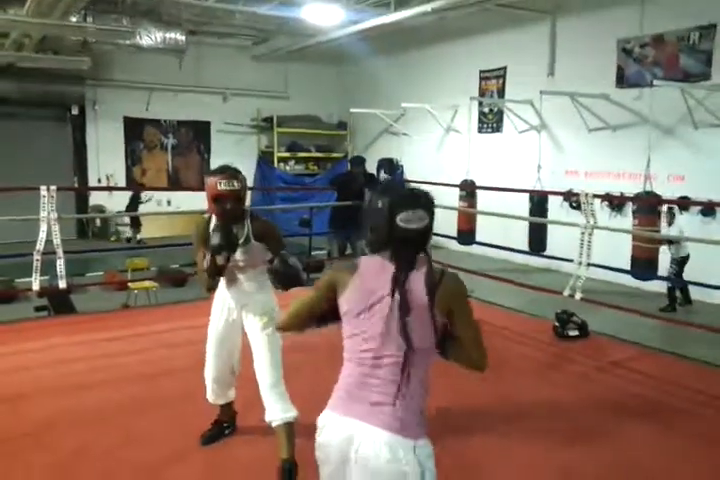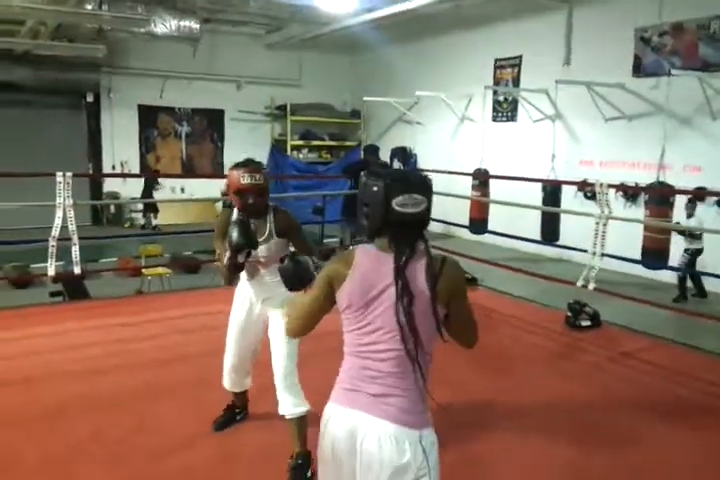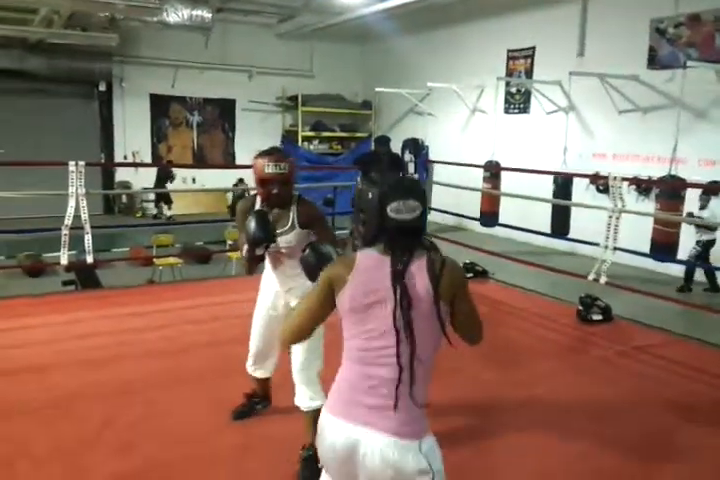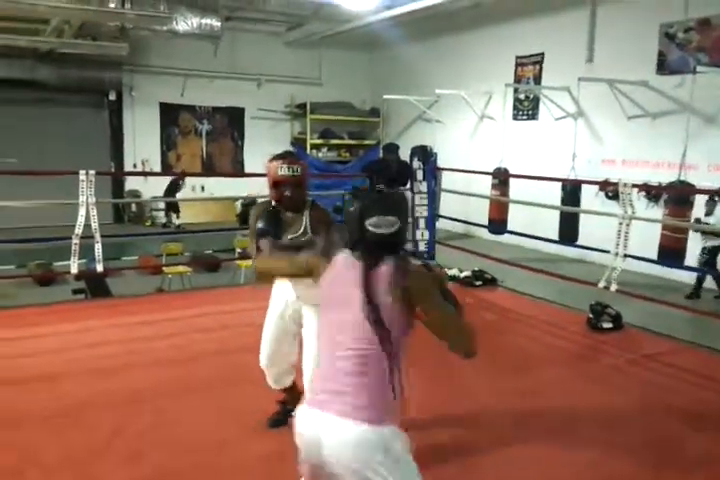
dt=0.2s
person 1, frame 1
left shoulder: (260, 226)
right shoulder: (205, 230)
left elbow: (284, 257)
right elbow: (208, 284)
left wrist: (287, 267)
right wrist: (217, 258)
left hip: (259, 302)
right hip: (226, 300)
left knee: (271, 381)
right knee: (216, 369)
right ankle: (226, 418)
person 1, frame 2
left shoulder: (282, 220)
right shoulder: (226, 222)
left elbow: (309, 256)
right elbow: (228, 277)
left hip: (280, 296)
right hip: (248, 293)
left knee: (285, 374)
right knee: (235, 359)
right ankle: (238, 406)
person 1, frame 3
left shoulder: (305, 210)
right shoulder: (247, 209)
left elbow: (333, 247)
right elbow: (248, 267)
right wrist: (254, 247)
left hip: (306, 287)
right hip: (273, 282)
left knee: (304, 366)
right knee: (259, 347)
left ankle: (312, 448)
right ankle: (260, 395)
person 1, frame 4
left shoulder: (317, 215)
right shoulder: (260, 213)
right wrist: (263, 245)
left hip: (316, 296)
right hip: (285, 290)
left knee: (314, 371)
right knee: (271, 360)
right ankle: (291, 401)
person 2, frame 1
left shoulder: (345, 275)
right shoulder: (445, 286)
left elbow: (285, 322)
right elbow: (477, 361)
left hip: (336, 425)
right hip: (395, 443)
person 2, frame 2
left shoulder: (343, 265)
right shoulder: (444, 272)
left elbow: (294, 327)
right elbow: (468, 338)
left hip: (340, 417)
right hip: (400, 433)
person 2, frame 3
left shoulder: (343, 269)
right shoulder: (445, 272)
left elbow: (291, 334)
right elbow: (473, 336)
left hip: (337, 425)
right hip: (399, 440)
person 2, frame 4
left shoulder: (330, 262)
right shoulder: (410, 277)
left elbow: (265, 264)
right elbow: (466, 347)
right wrist: (439, 289)
left hip: (312, 420)
right hip: (365, 435)
